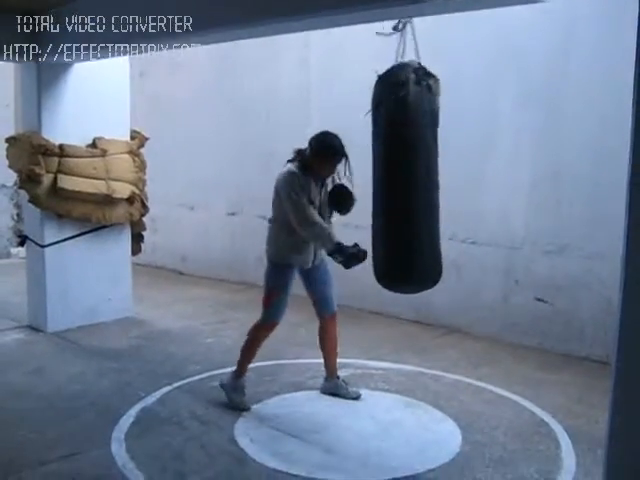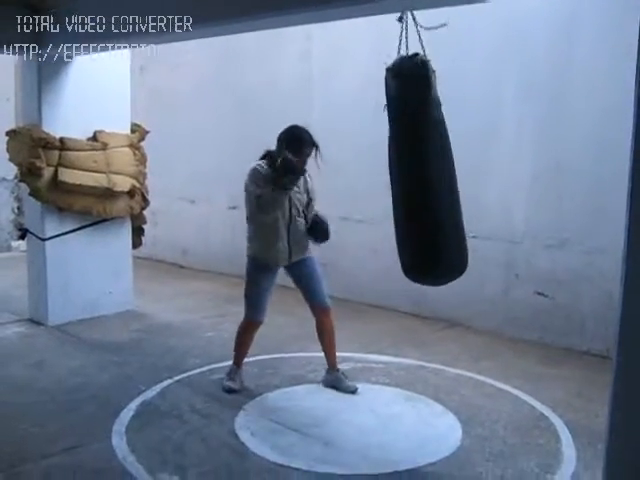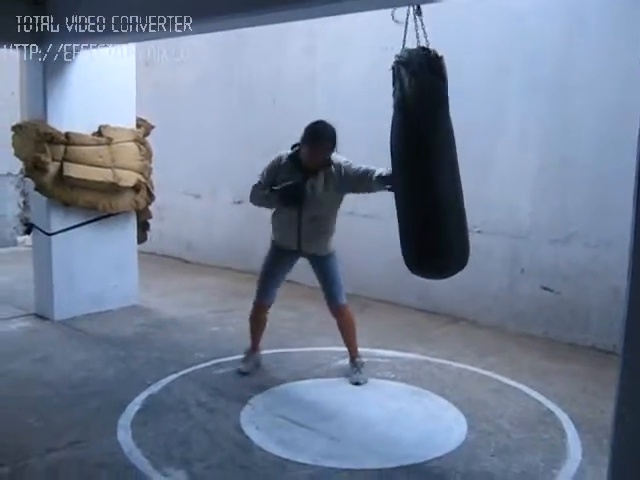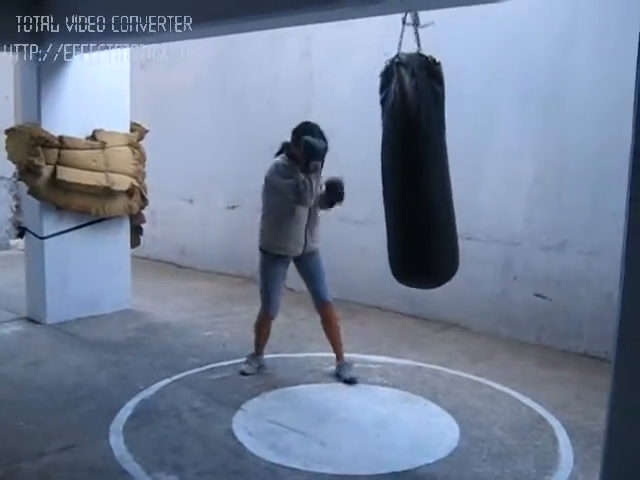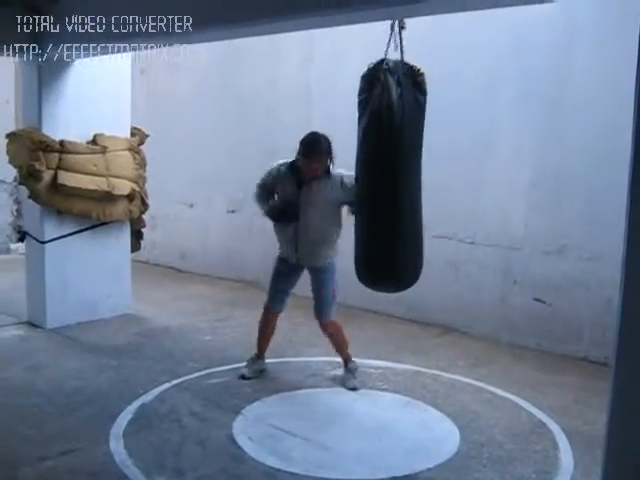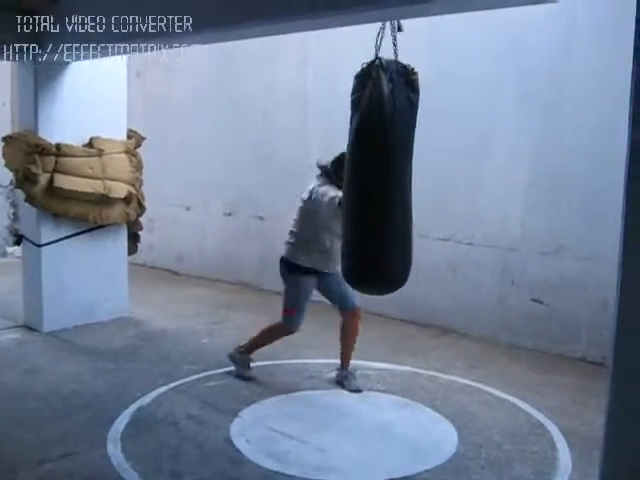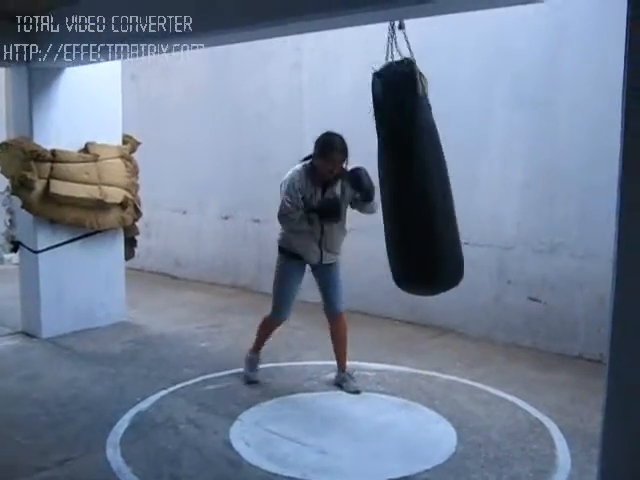
dt=0.4s
person 1, frame 1
left shoulder: (321, 178)
right shoulder: (291, 177)
right elbow: (306, 223)
right wrist: (340, 249)
left hip: (315, 255)
right hip: (285, 255)
left knee: (329, 316)
right knee: (270, 320)
left ankle: (332, 379)
right ankle: (236, 379)
person 1, frame 2
left shoulder: (302, 177)
right shoulder: (259, 173)
right elbow: (262, 211)
right wrist: (284, 183)
left hip: (299, 254)
right hip: (264, 256)
left knee: (323, 309)
right knee: (253, 319)
left ankle: (333, 372)
right ankle: (235, 370)
person 1, frame 3
left shoulder: (339, 170)
right shoulder: (282, 163)
left elbow: (369, 176)
right elbow: (256, 195)
left wrist: (387, 178)
right wrist: (278, 197)
left hip: (320, 247)
right hip: (284, 243)
left knee: (338, 305)
right knee: (261, 302)
left ankle: (355, 360)
right ankle: (253, 352)
person 1, frame 4
left shoulder: (310, 166)
right shoulder: (279, 168)
left elbow: (317, 199)
right elbow: (302, 196)
left wrist: (331, 194)
right wrist: (311, 164)
left hip: (307, 246)
right hip: (275, 248)
left knee: (325, 304)
right knee: (268, 311)
left ankle: (341, 362)
right ankle: (257, 356)
person 1, frame 5
left shoulder: (337, 181)
right shoulder: (280, 172)
right elbow: (261, 192)
right wrist: (273, 209)
left hip: (322, 258)
right hip: (289, 255)
left knee: (325, 319)
right knee: (271, 309)
left ankle: (349, 365)
right ankle: (258, 359)
person 1, frame 6
left shoulder: (330, 191)
right shoulder: (323, 194)
right elbow: (341, 203)
left hip: (325, 267)
right hip: (300, 266)
left knee: (353, 313)
right knee: (290, 326)
left ankle: (344, 371)
right ankle: (241, 354)
person 1, frame 7
left shoulder: (345, 180)
right shoulder: (297, 177)
left elbow: (369, 208)
right elbow: (286, 219)
left wrist: (366, 191)
right wrist: (314, 212)
left hip: (328, 255)
right hip: (293, 252)
left knee: (336, 314)
right knee: (279, 314)
left ankle: (342, 372)
right ankle: (254, 355)
